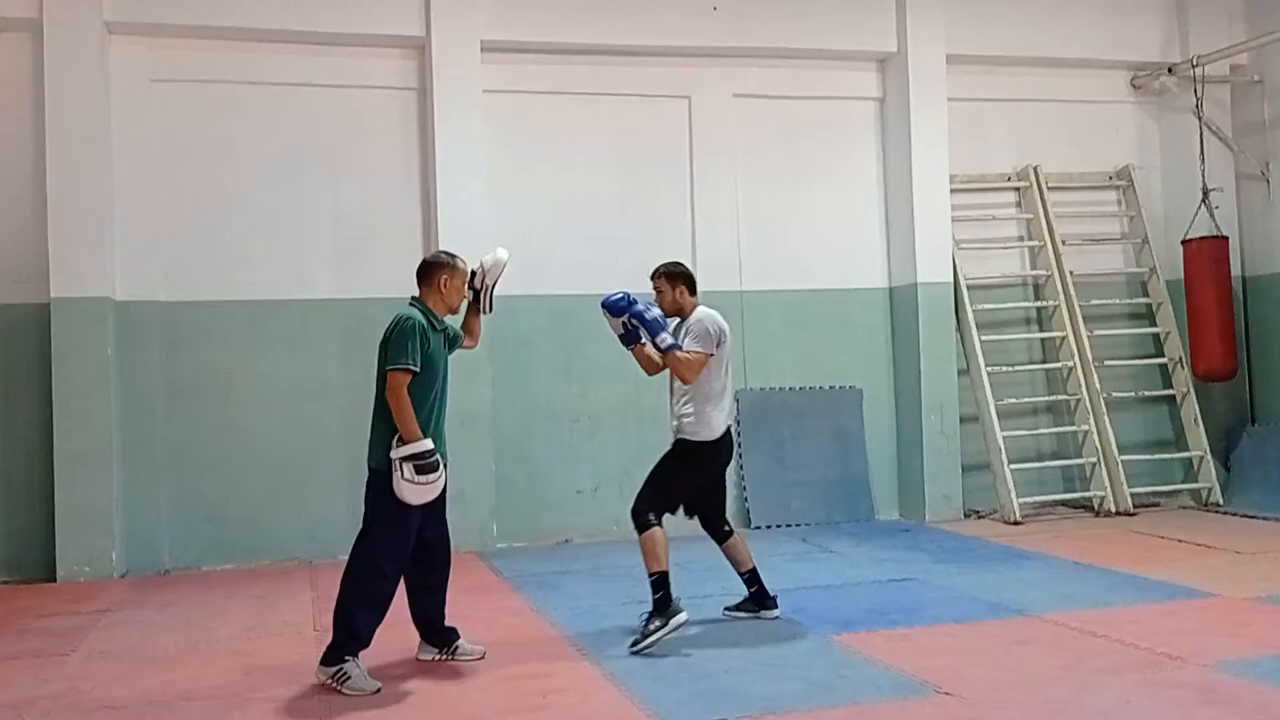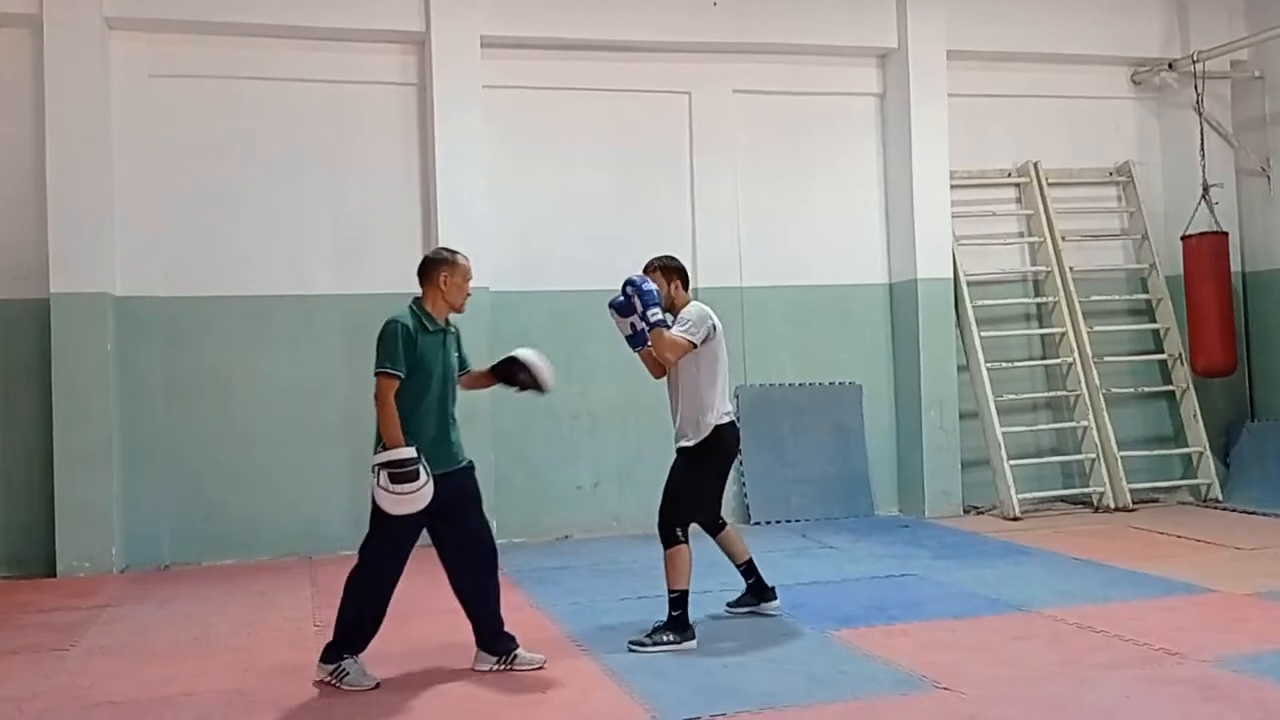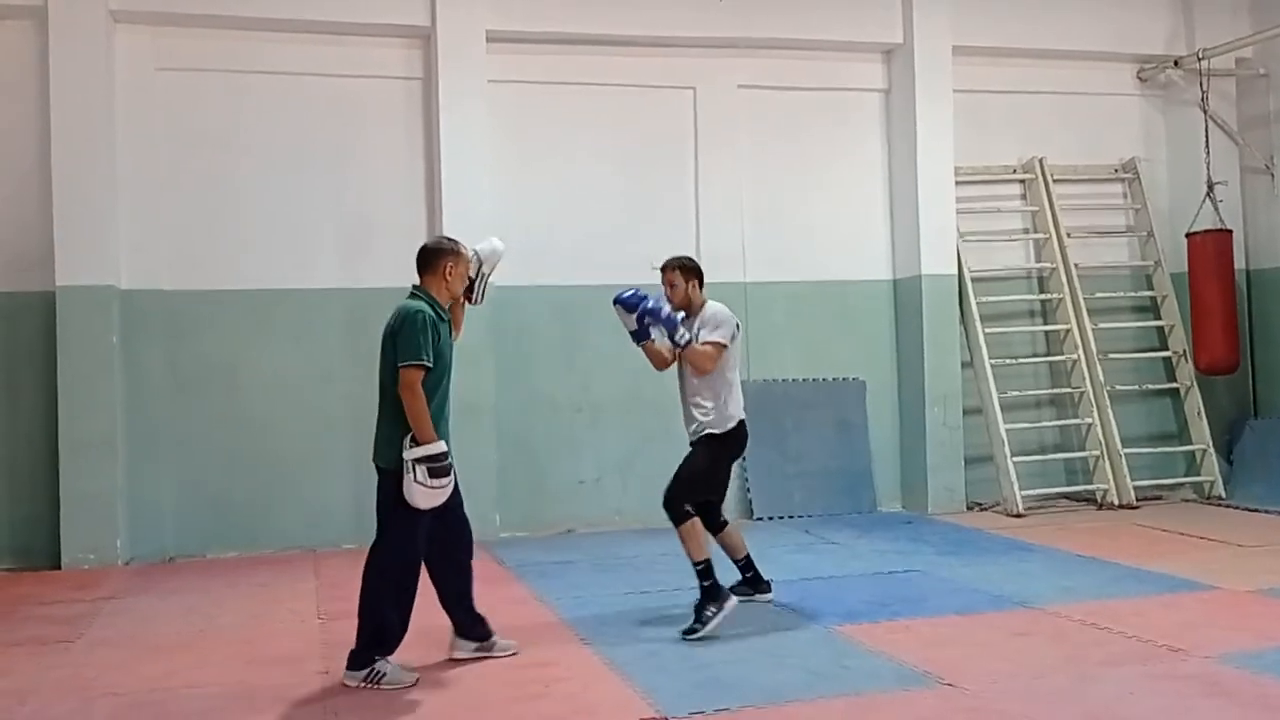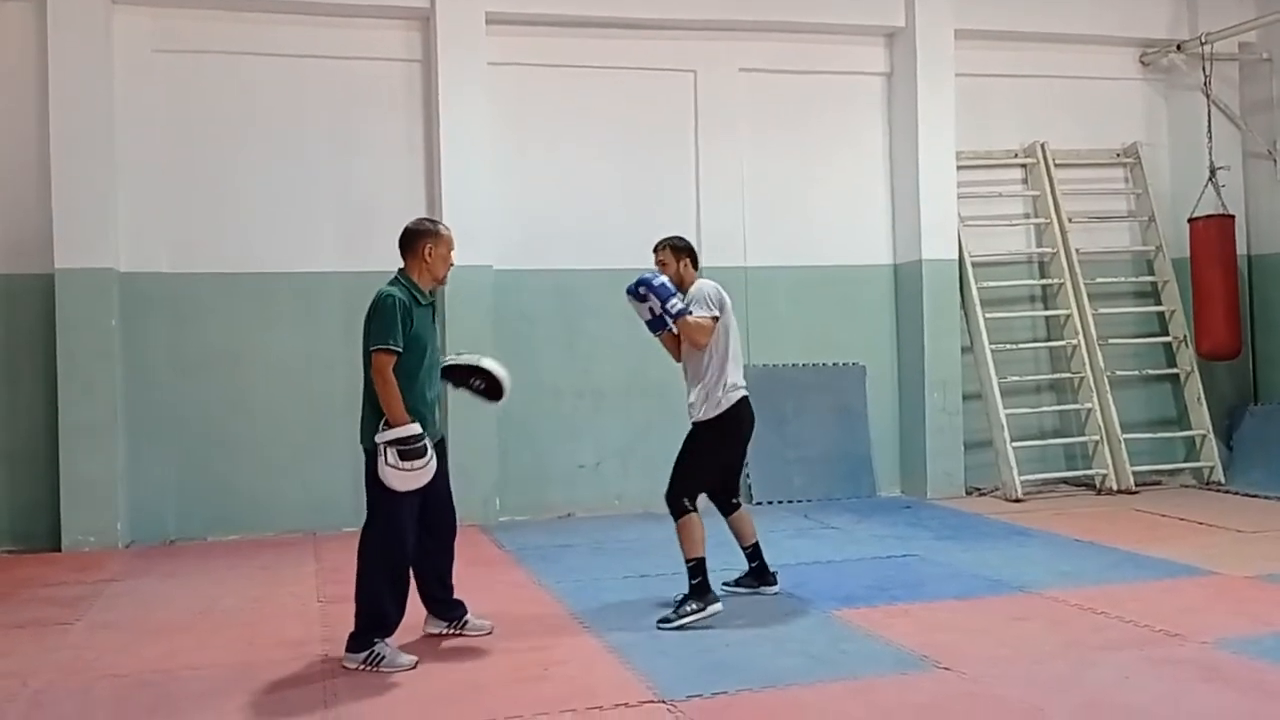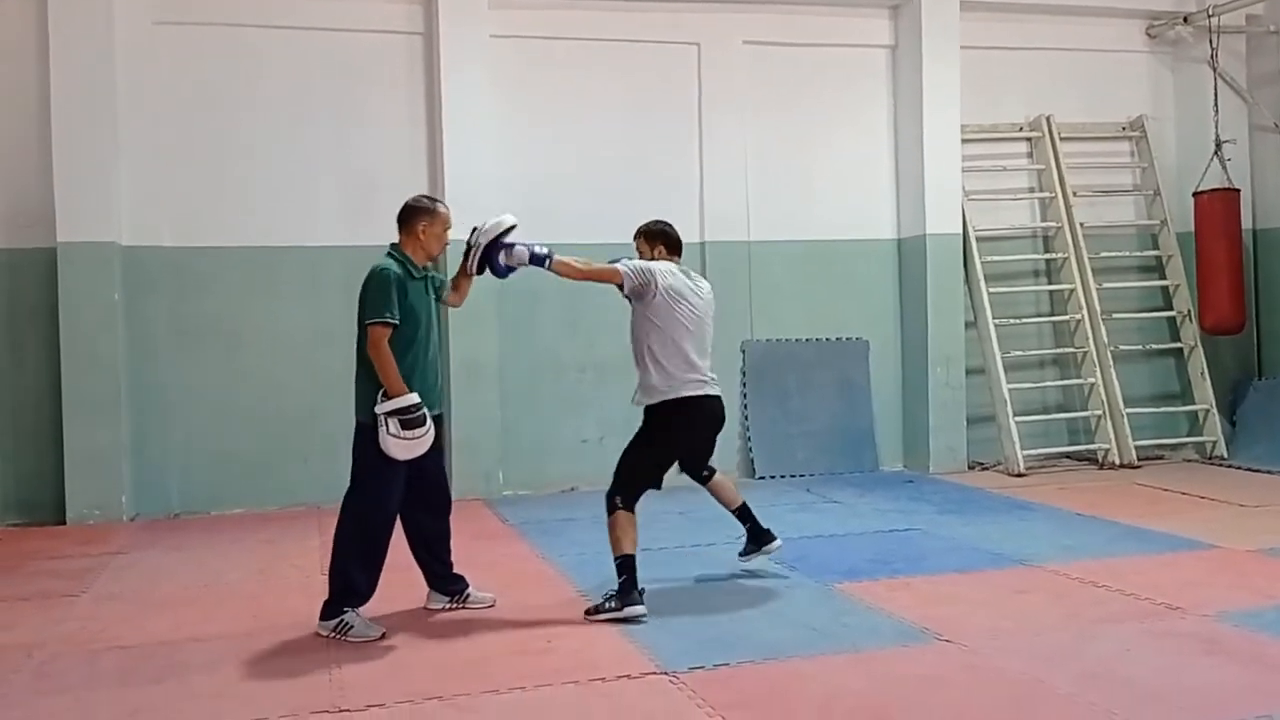
dt=1s
person 1, frame 1
left shoulder: (437, 327)
right shoulder: (409, 323)
left elbow: (470, 338)
right elbow: (395, 389)
left wrist: (479, 300)
right wrist: (418, 449)
left hip: (428, 460)
right hip: (399, 464)
left knee: (432, 554)
right knee: (380, 557)
left ankle: (436, 638)
right ankle: (339, 658)
person 1, frame 2
left shoulder: (449, 331)
right shoulder: (401, 329)
right elbow: (384, 395)
left wrist: (500, 376)
right wrist: (397, 456)
left hip: (452, 467)
left knee: (476, 554)
right knee: (380, 563)
left ankle: (495, 647)
right ankle: (339, 658)
person 1, frame 3
left shoulder: (433, 313)
right shoulder: (416, 315)
left elbow: (451, 335)
right elbow: (409, 385)
left wrist: (463, 299)
right wrist: (430, 446)
left hip: (431, 456)
right hip: (408, 459)
left knee: (454, 542)
right knee: (396, 555)
left ankle: (471, 633)
right ankle: (365, 661)
person 1, frame 4
left shoulder: (424, 301)
right shoulder: (392, 301)
right elbow: (381, 371)
right wrist: (404, 432)
left hip: (427, 439)
left knee: (438, 526)
right knee: (389, 539)
left ankle: (444, 612)
right ankle: (366, 643)
person 1, frame 5
left shoulder: (423, 277)
right shoulder: (387, 275)
left elbow: (452, 298)
right elbow: (376, 344)
left wrist: (474, 263)
right wrist: (403, 401)
left hip: (423, 412)
left knee: (432, 503)
right knee: (370, 510)
left ankle: (445, 587)
right ankle: (339, 610)
person 2, frame 1
left shoulder: (706, 320)
right shoulder: (688, 326)
left elbow: (688, 372)
right elbow: (654, 368)
left wrist: (659, 332)
right wrist: (627, 330)
left hip: (700, 441)
right hip: (714, 440)
left knee: (646, 511)
right knee: (716, 520)
left ankle: (664, 606)
right ankle: (760, 597)
person 2, frame 2
left shoulder: (696, 314)
right shoulder: (679, 320)
left elbow: (669, 354)
right elbow: (659, 370)
left wrist: (651, 310)
right wrist: (631, 327)
left hip: (708, 436)
right hip: (711, 436)
left knee: (672, 523)
right knee: (708, 518)
left ankle: (678, 625)
right ankle: (759, 591)
person 2, frame 3
left shoulder: (717, 315)
right shoulder: (686, 320)
left elbow: (706, 365)
right elbow: (662, 361)
left wrist: (674, 327)
right wrist: (638, 327)
left hip: (722, 432)
right hip: (709, 433)
left knee: (679, 503)
right knee: (709, 514)
left ankle: (712, 593)
right ankle: (754, 581)
person 2, frame 4
left shoulder: (704, 290)
right shoulder: (694, 296)
left elbow: (700, 337)
right elbow: (682, 352)
left wrist: (670, 302)
right wrist: (654, 316)
left hip: (720, 413)
right hip: (730, 412)
left knee: (680, 496)
right knee: (725, 497)
left ankle: (700, 593)
right ankle: (760, 573)
person 2, frame 5
left shoulder: (650, 274)
right shoulder: (701, 286)
left elbow: (585, 271)
left wrist: (535, 254)
left hip: (672, 407)
right hip: (709, 405)
left knee: (622, 494)
right knee: (700, 468)
left ankle: (627, 591)
right ankle: (757, 535)
